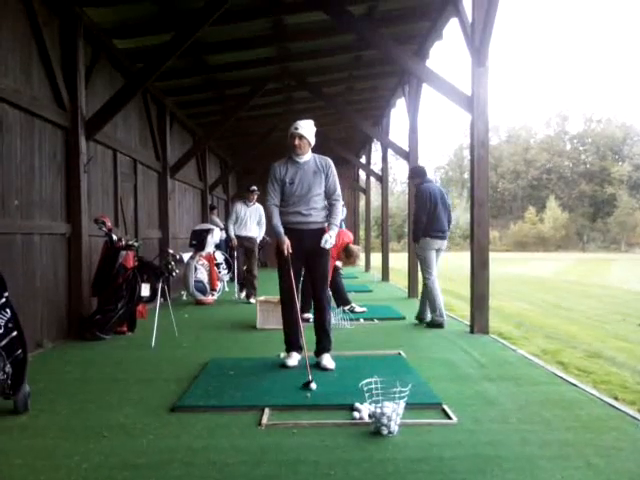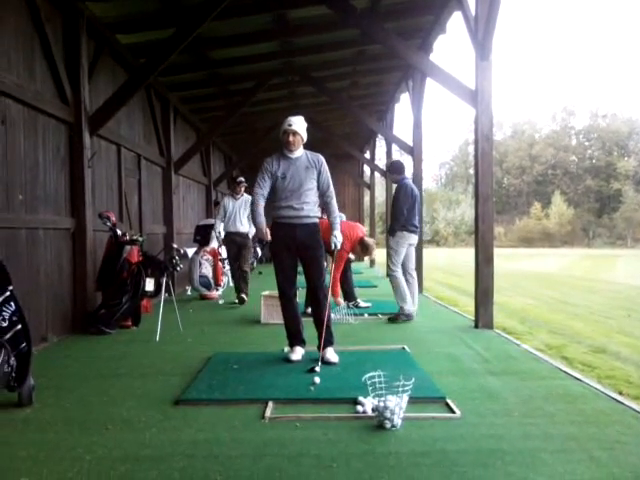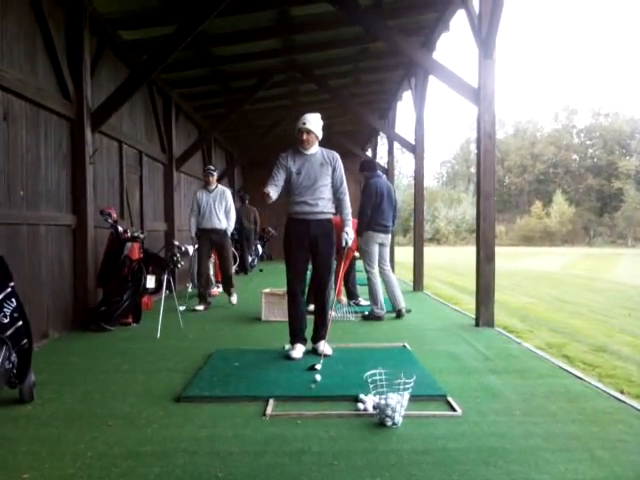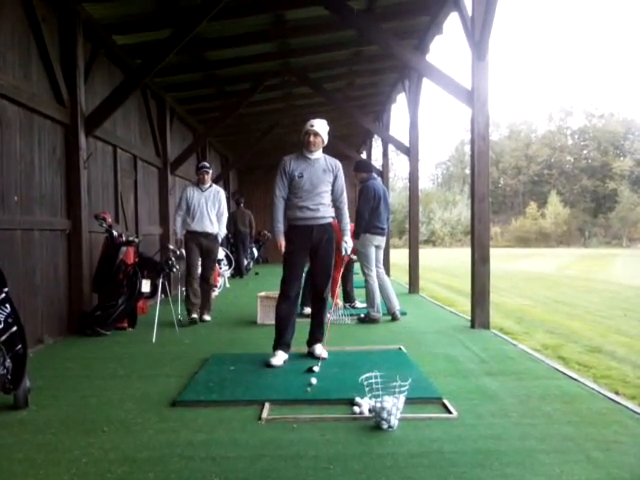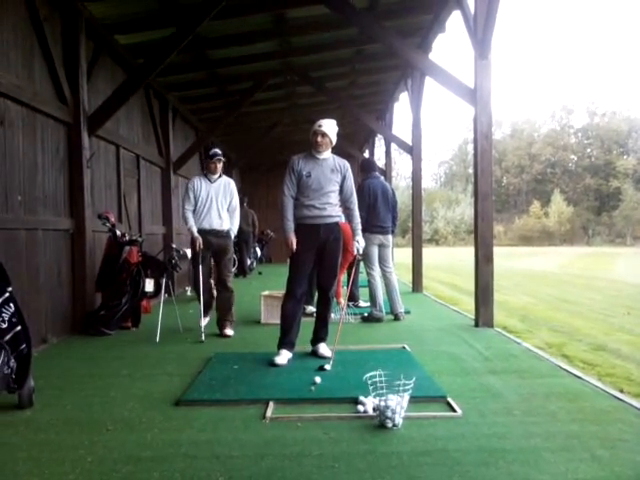
dt=1s
person 1, frame 1
left shoulder: (325, 164)
right shoulder: (279, 168)
left elbow: (335, 199)
right elbow: (272, 204)
left wrist: (333, 229)
right wrist: (280, 235)
left hip: (317, 235)
right hip: (290, 236)
left knee: (321, 295)
right knee: (288, 295)
left ankle: (324, 350)
right ankle: (293, 349)
person 1, frame 2
left shoulder: (317, 161)
right shoulder: (271, 163)
left elbow: (328, 196)
right elbow: (260, 194)
left wrist: (336, 228)
right wrist: (260, 224)
left hip: (309, 229)
right hip: (281, 231)
left knee: (318, 288)
right knee: (287, 290)
left ankle: (326, 344)
right ankle: (296, 343)
person 1, frame 3
left shoulder: (332, 158)
right shoulder: (286, 159)
left elbow: (341, 193)
right elbow: (276, 184)
left wrist: (348, 224)
right wrist: (269, 192)
left hip: (323, 226)
right hip: (296, 226)
left knee: (323, 284)
right knee: (295, 285)
left ankle: (320, 338)
right ankle: (297, 340)
person 1, frame 4
left shoulder: (334, 165)
right shoulder: (289, 163)
left elbow: (340, 201)
right elbow: (279, 198)
left wrist: (346, 233)
right wrist: (279, 232)
left hip: (324, 231)
right hip: (297, 230)
left knee: (321, 289)
right knee: (290, 289)
left ankle: (316, 342)
right ankle: (281, 347)
person 1, frame 5
left shoulder: (342, 166)
right shoulder: (297, 162)
left elbow: (350, 201)
right elbow: (288, 197)
left wrist: (357, 232)
right wrist: (289, 231)
left hip: (331, 230)
right hip: (305, 230)
left knee: (327, 288)
right knee: (296, 288)
left ankle: (319, 341)
right ankle: (286, 346)
person 2, frame 1
left shoulder: (422, 190)
right shoulder: (441, 190)
left elbow: (420, 217)
right elbow: (449, 217)
left wrist: (415, 238)
right wrist: (444, 234)
left hip: (427, 239)
right hip: (441, 238)
left knee: (429, 278)
right knee: (432, 276)
left ankle: (438, 318)
right ankle: (424, 314)
person 2, frame 2
left shoulder: (403, 186)
right shoulder: (411, 186)
left elbow: (400, 212)
left wrist: (392, 231)
left hip: (402, 233)
right hip: (412, 233)
left knee: (393, 271)
right knee: (409, 272)
left ankle: (406, 309)
right ankle: (409, 309)
person 2, frame 3
left shoulder: (370, 184)
right shoulder: (388, 185)
left elbow: (365, 211)
right elbow: (394, 210)
left wrist: (359, 232)
left hip: (371, 232)
right hip: (386, 233)
left knee: (372, 271)
right knee: (386, 269)
left ankle: (378, 311)
right ankle: (400, 306)
person 2, frame 4
left shoulder: (367, 186)
right shoulder: (381, 186)
left elbow: (362, 214)
right elbow: (386, 212)
left wrist: (356, 236)
left hip: (368, 235)
right hip: (381, 235)
left knee: (370, 274)
right knee: (380, 272)
left ankle: (374, 313)
right ankle: (394, 309)
person 2, frame 5
left shoulder: (365, 186)
right shoulder: (387, 186)
left elbow: (361, 213)
right elbow: (395, 211)
left hip: (370, 234)
right hip: (386, 234)
left knee: (373, 273)
right knee: (389, 271)
left ankle: (377, 312)
right ankle: (398, 310)
person 3, frame 1
left shoulder: (259, 208)
right shoulder: (237, 205)
left elbow: (262, 225)
right elbow: (230, 222)
left wrist: (258, 239)
right wrist: (232, 236)
left hip: (252, 240)
right hip: (238, 239)
left knee: (252, 269)
right knee: (239, 266)
left ankle: (251, 294)
right ankle: (242, 287)
person 3, frame 2
left shoulder: (249, 200)
right shoulder: (225, 200)
left elbow: (253, 218)
right elbow: (219, 218)
left wrist: (250, 234)
left hip: (245, 236)
right hip: (230, 236)
left knee: (244, 266)
right knee: (234, 267)
left ankle: (243, 293)
right ankle: (239, 292)
person 3, frame 3
left shoulder: (225, 192)
right shoulder: (199, 194)
left elbow: (231, 213)
right elbow: (194, 215)
left wrist: (228, 231)
right wrist: (193, 233)
left hip: (221, 232)
right hip: (204, 233)
left knee: (226, 265)
right knee: (203, 267)
left ankle: (231, 290)
right ankle: (204, 300)
person 3, frame 4
left shoulder: (218, 192)
right shoulder: (188, 191)
left elbow: (222, 216)
right elbow: (180, 213)
left wrist: (219, 236)
right wrist: (179, 234)
left hip: (211, 237)
right hip: (192, 236)
left knee: (207, 276)
right knee: (192, 273)
left ankle: (204, 310)
right ankle: (193, 311)
person 3, frame 5
left shoulder: (229, 184)
right shoulder: (195, 182)
left elbow: (235, 211)
right elbow: (187, 209)
left wrist: (231, 234)
right wrist: (194, 233)
left hip: (223, 236)
right hip: (201, 235)
left knee: (225, 280)
right knee: (200, 279)
left ankle: (226, 323)
right ankle: (206, 310)
